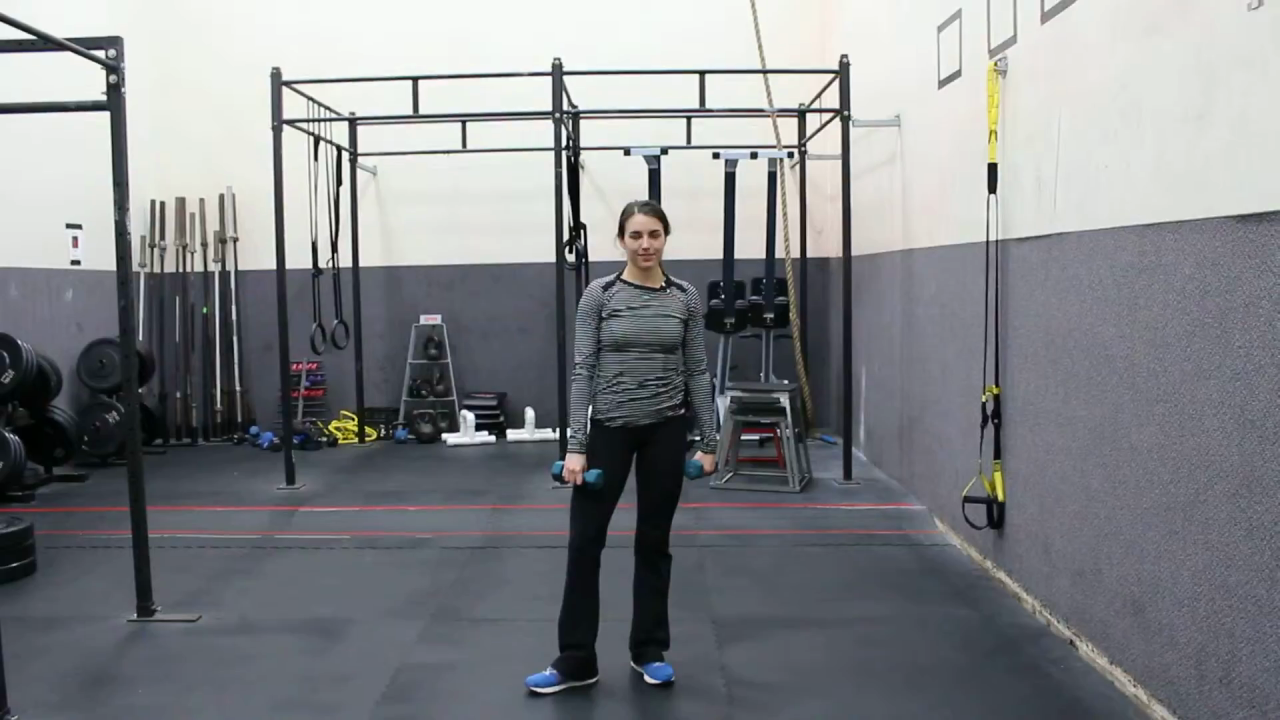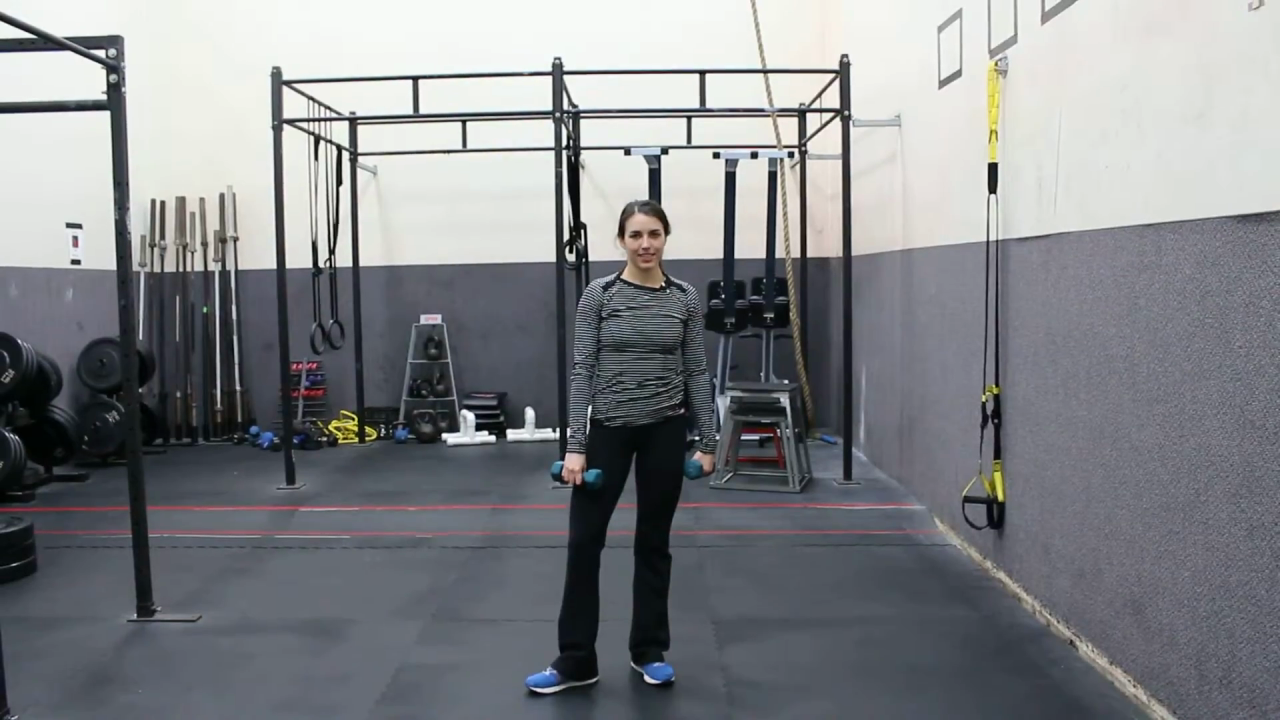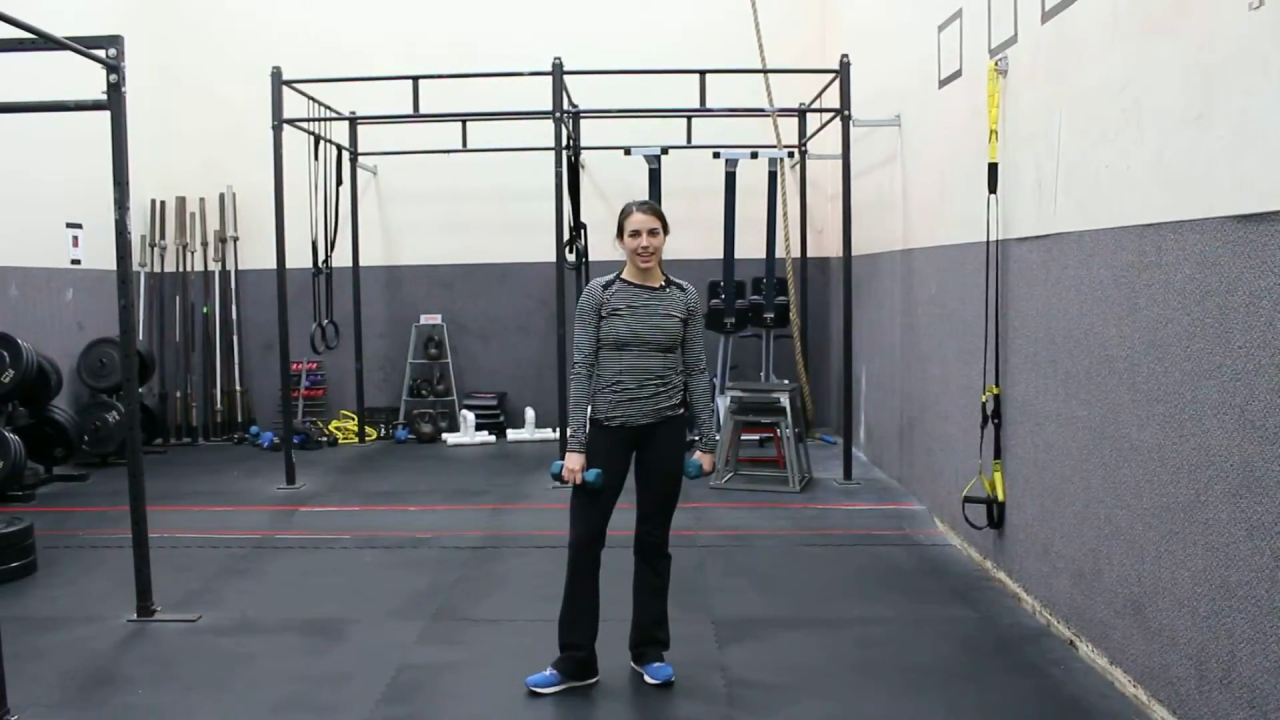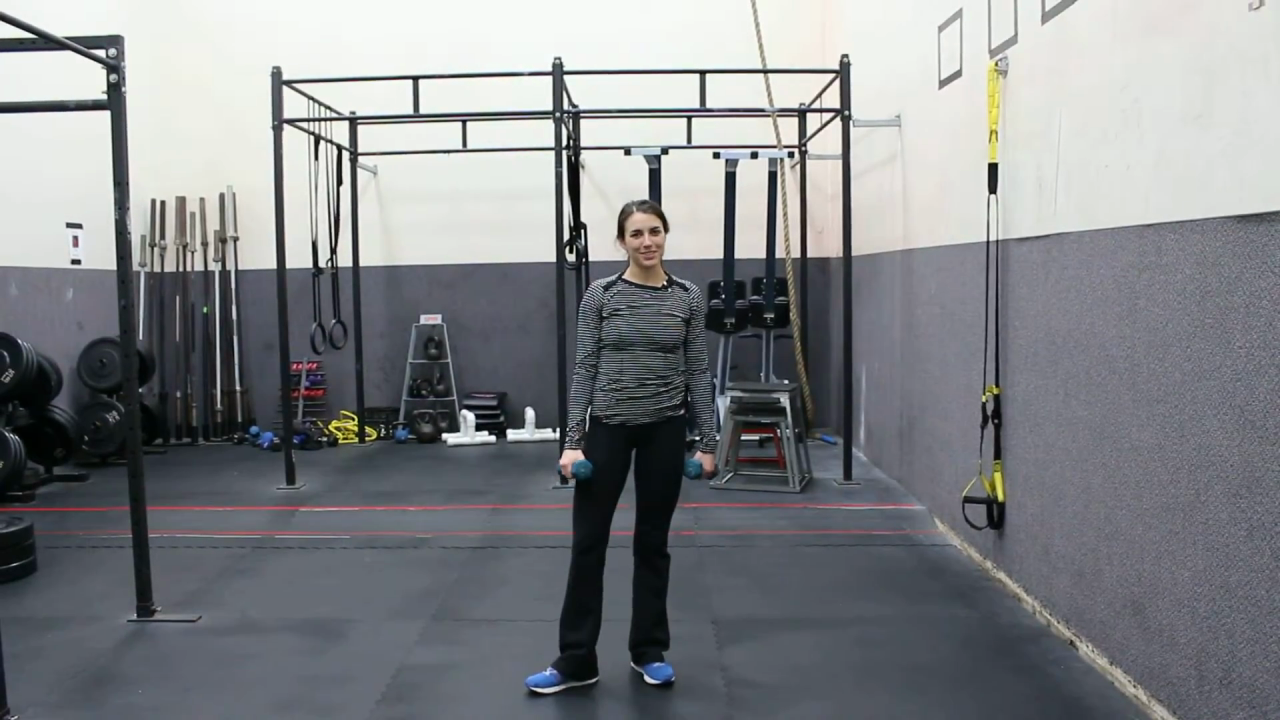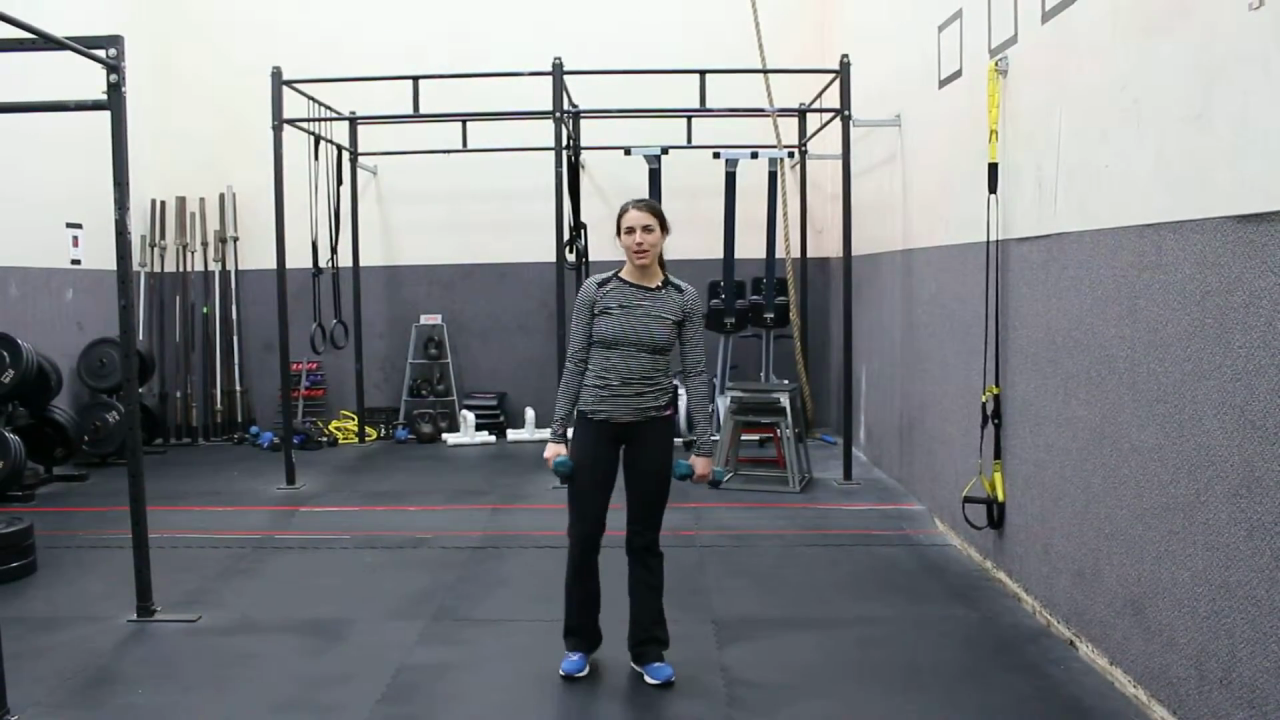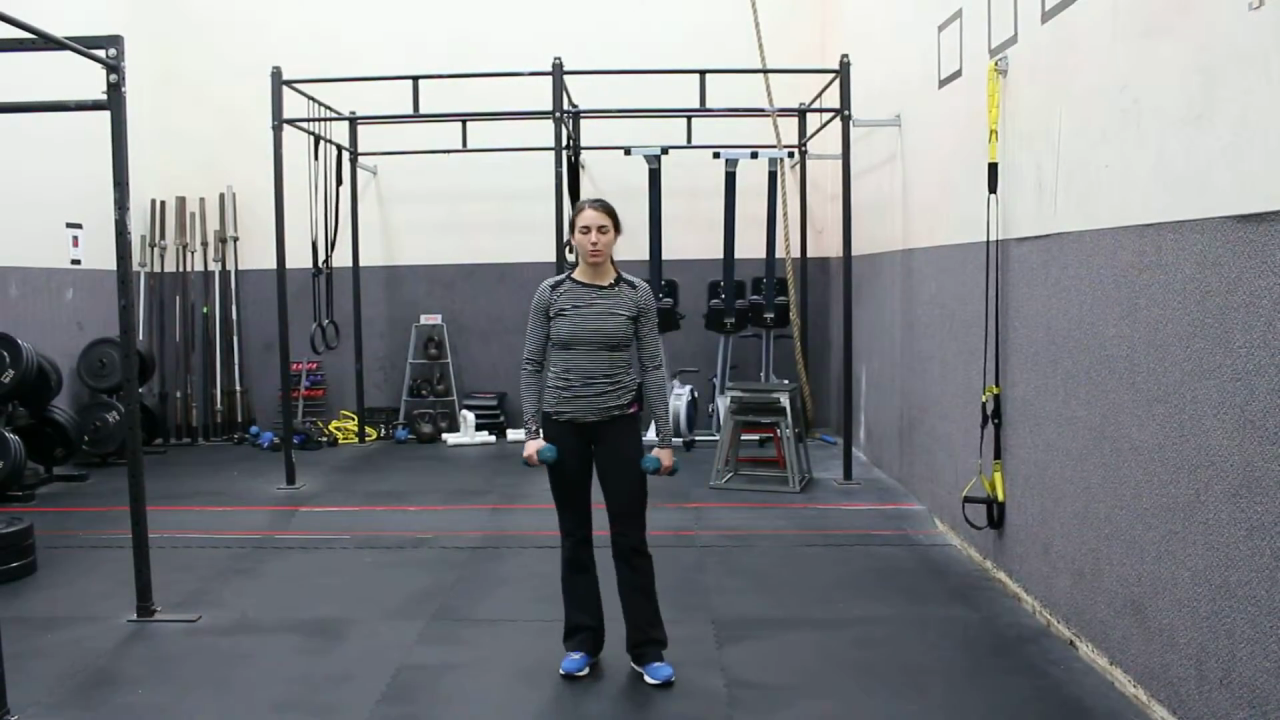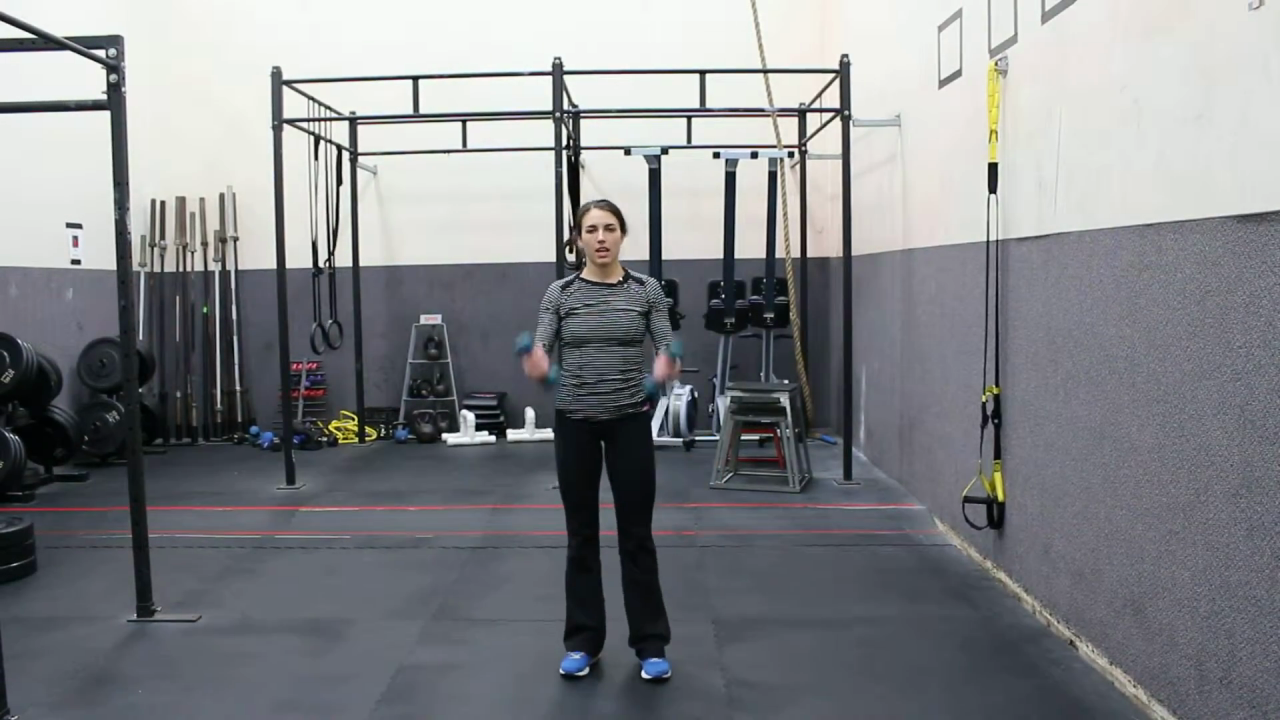
dt=0.7s
person 1, frame 1
left shoulder: (685, 297)
right shoulder: (599, 294)
left elbow: (697, 372)
right elbow: (583, 370)
left wrist: (709, 441)
right wrist: (575, 445)
left hip: (665, 431)
right hip: (610, 428)
left knee: (654, 542)
right knee: (584, 541)
left ankle: (650, 652)
right ankle: (576, 661)
person 1, frame 2
left shoulder: (685, 298)
right shoulder: (599, 294)
left elbow: (697, 373)
right elbow: (582, 371)
left wrist: (708, 442)
right wrist: (574, 445)
left hip: (665, 430)
right hip: (609, 428)
left knee: (653, 542)
right knee: (583, 540)
left ankle: (650, 652)
right ankle: (575, 661)
person 1, frame 3
left shoulder: (685, 296)
right shoulder: (598, 293)
left elbow: (696, 372)
right elbow: (581, 370)
left wrist: (707, 441)
right wrist: (575, 444)
left hip: (664, 430)
right hip: (608, 428)
left knee: (653, 541)
right knee: (584, 540)
left ankle: (649, 652)
right ankle: (575, 661)
person 1, frame 4
left shoulder: (688, 296)
right shoulder: (601, 294)
left elbow: (698, 372)
right elbow: (584, 369)
left wrist: (708, 441)
right wrist: (572, 440)
left hip: (665, 429)
right hip: (608, 427)
left knee: (652, 542)
right knee: (588, 541)
left ankle: (649, 651)
right ankle: (575, 661)
person 1, frame 5
left shoulder: (684, 298)
right shoulder: (594, 290)
left elbow: (696, 374)
right elbow: (575, 363)
left wrist: (703, 447)
right wrist: (556, 433)
left hip: (652, 427)
right hip: (595, 423)
left knee: (644, 541)
right knee: (583, 537)
left ankle: (648, 650)
right ankle: (580, 642)
person 1, frame 6
left shoulder: (637, 294)
right shoulder: (550, 293)
left elbow: (652, 368)
right elbow: (531, 365)
left wrist: (665, 437)
right wrist: (531, 430)
left hip: (619, 423)
right hip: (563, 425)
left knee: (630, 538)
right knee: (575, 536)
left ankle: (648, 649)
right ankle: (581, 642)
person 1, frame 7
left shoulder: (647, 290)
right shoulder: (560, 293)
left elbow: (666, 350)
right elbow: (539, 353)
left wrist: (667, 367)
right wrist: (535, 364)
left hip: (630, 421)
right hip: (575, 422)
left knee: (636, 534)
right knee: (581, 535)
left ankle: (650, 643)
right ankle: (582, 642)
